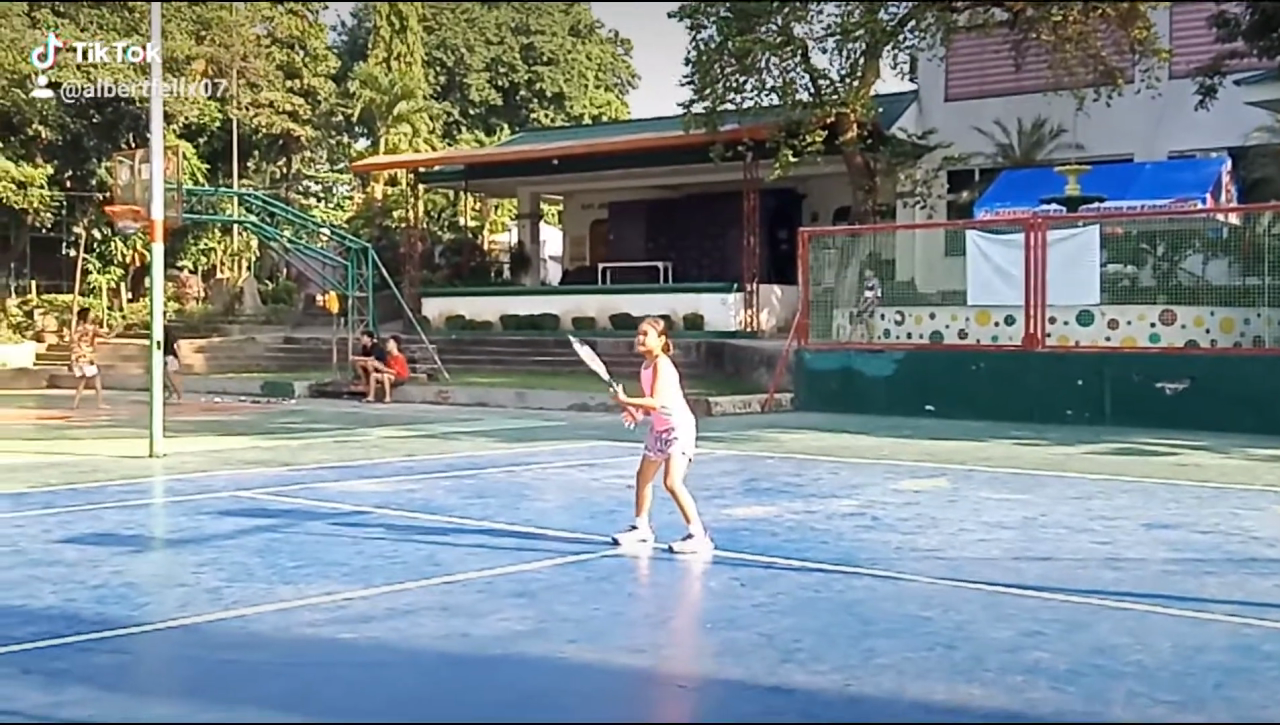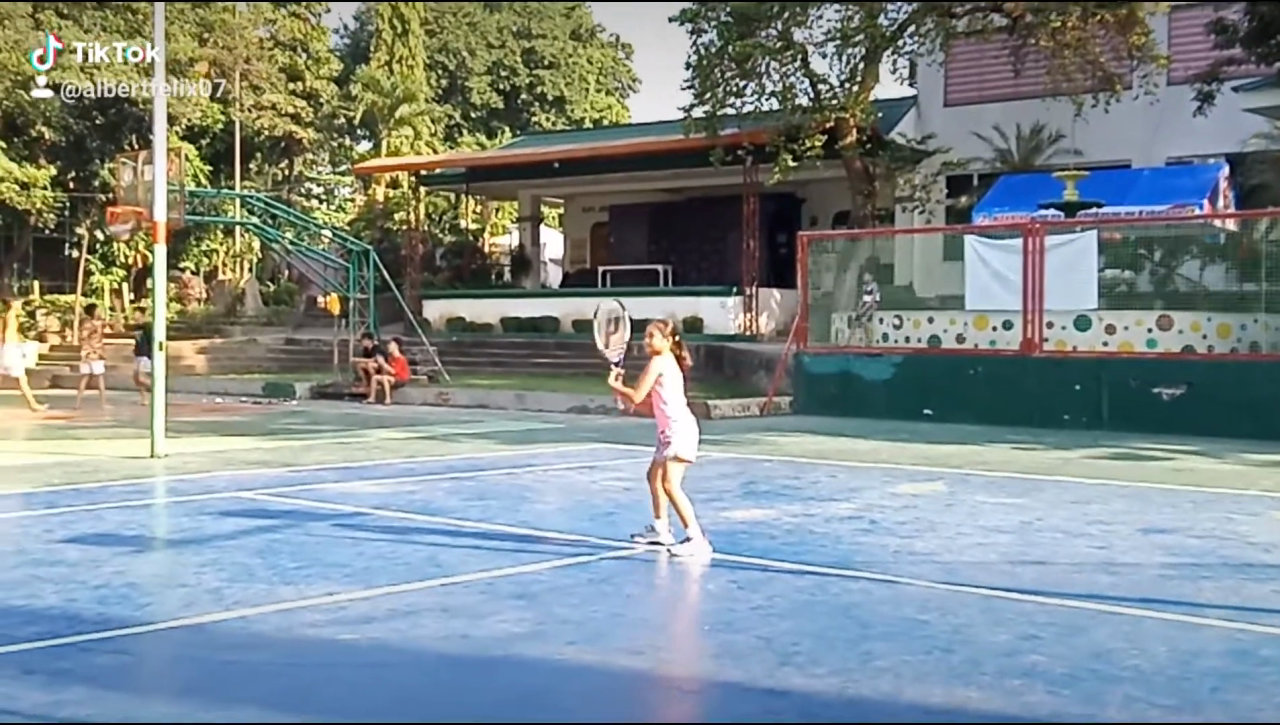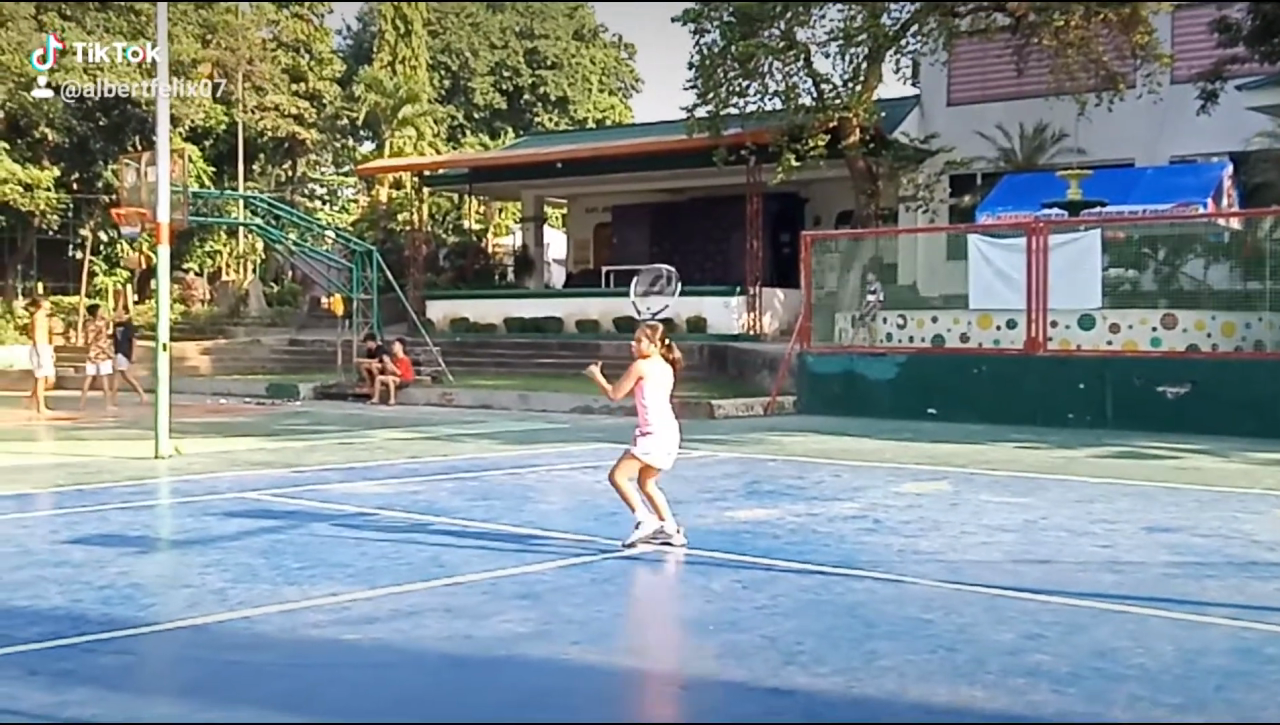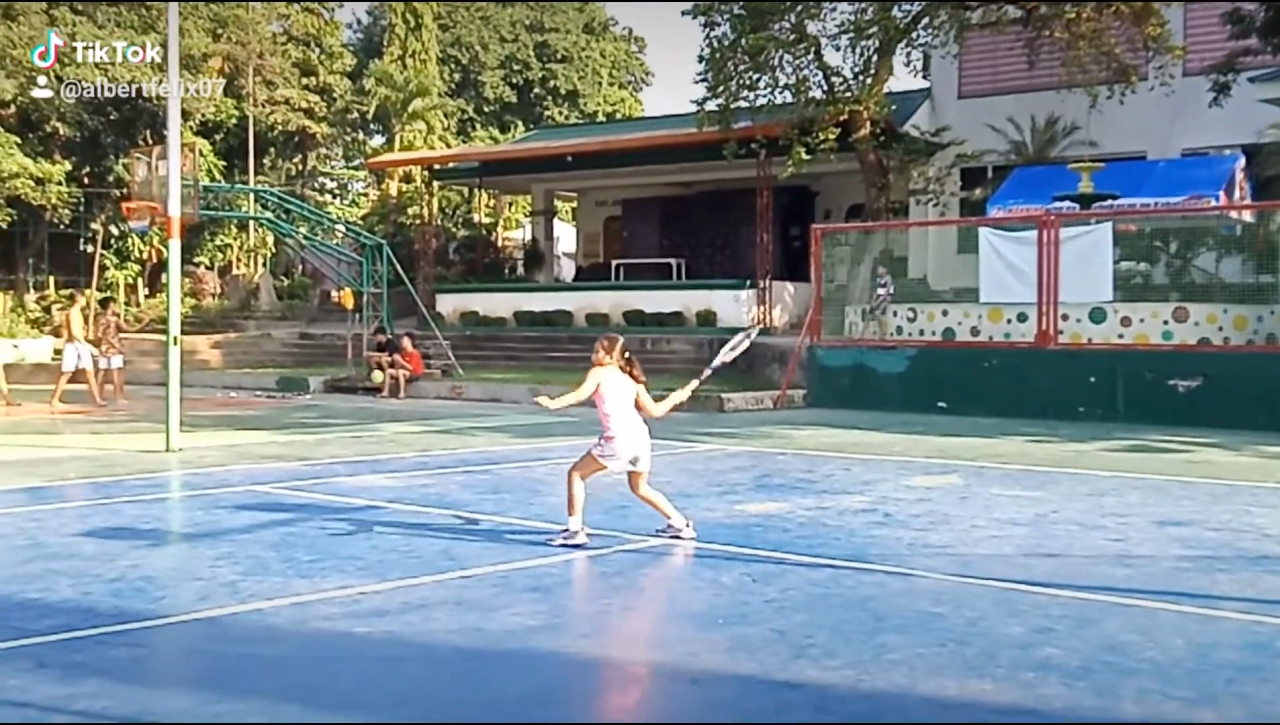
dt=0.3s
person 1, frame 1
left shoulder: (660, 364)
right shoulder: (646, 365)
left elbow: (655, 402)
left wrist: (625, 400)
right wrist: (636, 411)
left hip: (678, 429)
right hip: (660, 430)
left knee: (672, 482)
right knee: (643, 477)
left ankle: (698, 535)
right ankle: (641, 527)
person 1, frame 2
left shoulder: (658, 362)
right shoulder: (669, 364)
left elbow: (637, 395)
right elbow: (650, 404)
left wrist: (615, 386)
right wrist: (628, 398)
left hip: (678, 430)
right hip: (669, 431)
left knee: (670, 485)
right knee: (654, 477)
left ankle: (697, 539)
right ankle: (661, 528)
person 1, frame 3
left shoulder: (641, 366)
right shoulder: (667, 367)
left elbow: (616, 394)
left wrist: (597, 376)
left hip: (653, 434)
right hip: (669, 432)
left knee: (617, 476)
right knee: (645, 483)
left ankle: (644, 519)
right ankle: (670, 530)
person 1, frame 4
left shoulder: (599, 373)
right shoulder: (631, 381)
left elbow: (581, 393)
right elbow: (655, 411)
left wrist: (554, 403)
right wrist: (679, 396)
left hip: (619, 439)
right hip: (640, 437)
left knee: (576, 474)
right knee: (640, 487)
left ankle: (575, 529)
right ankle: (680, 524)
